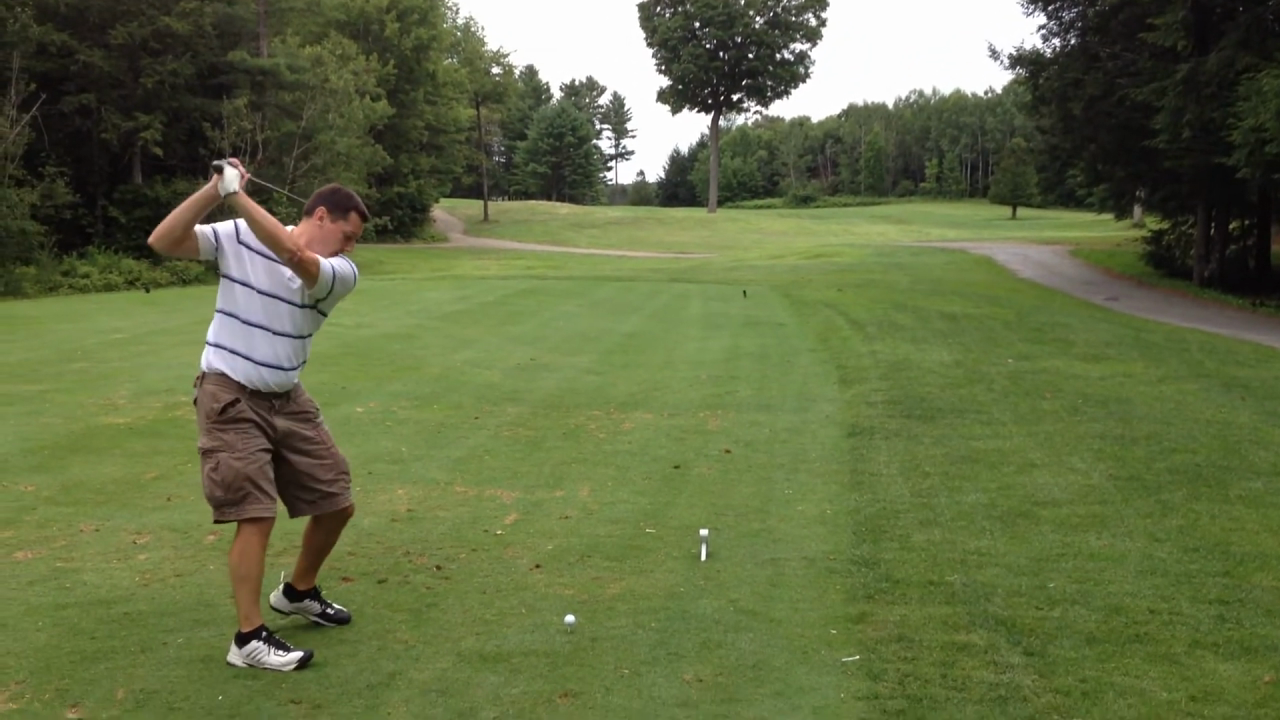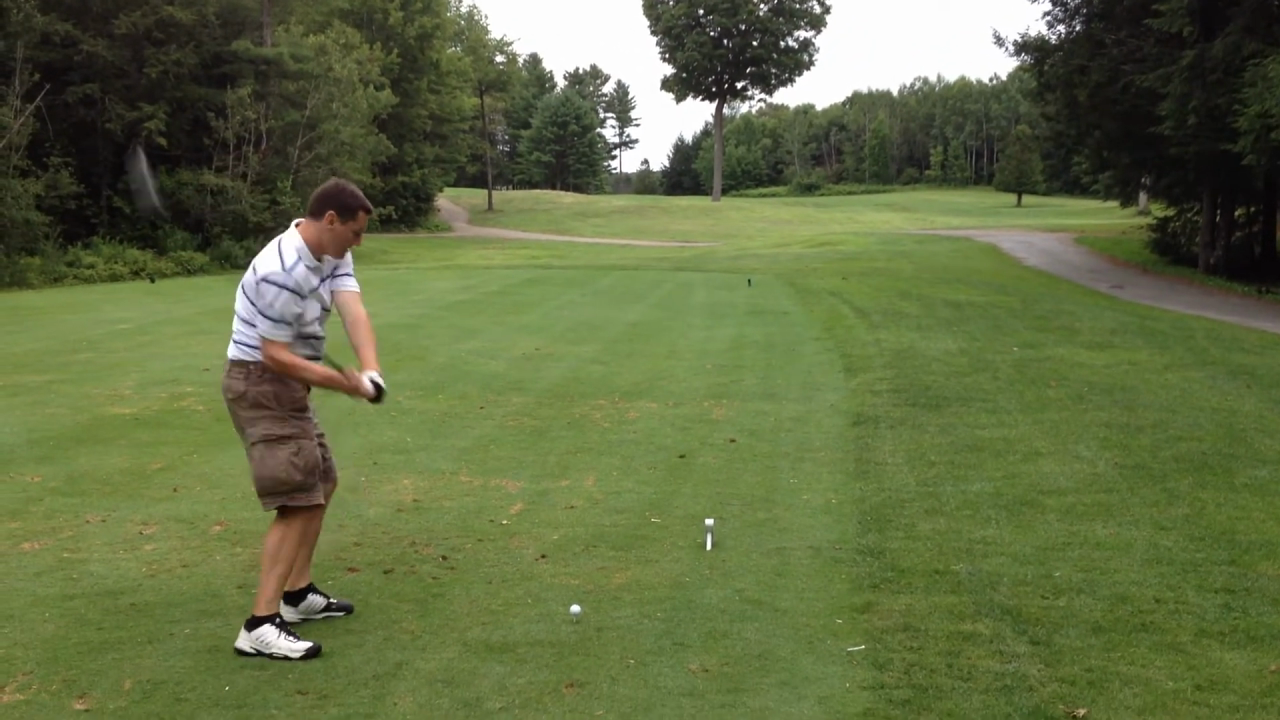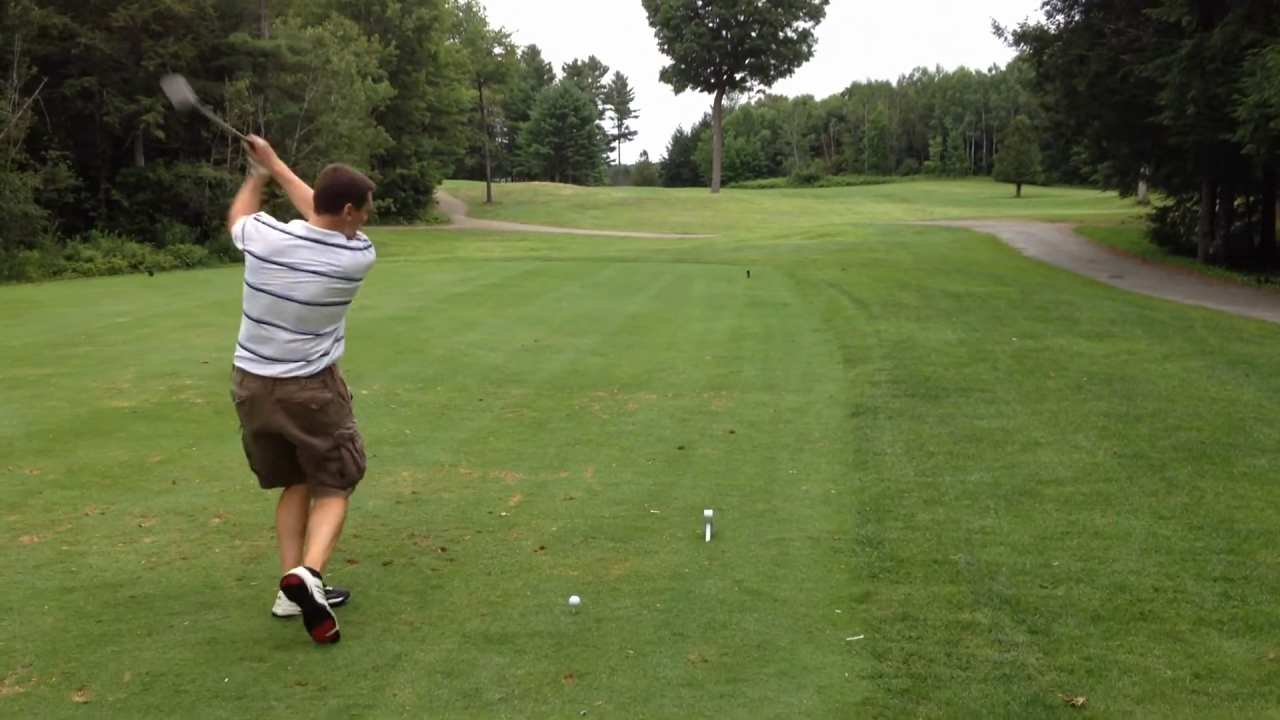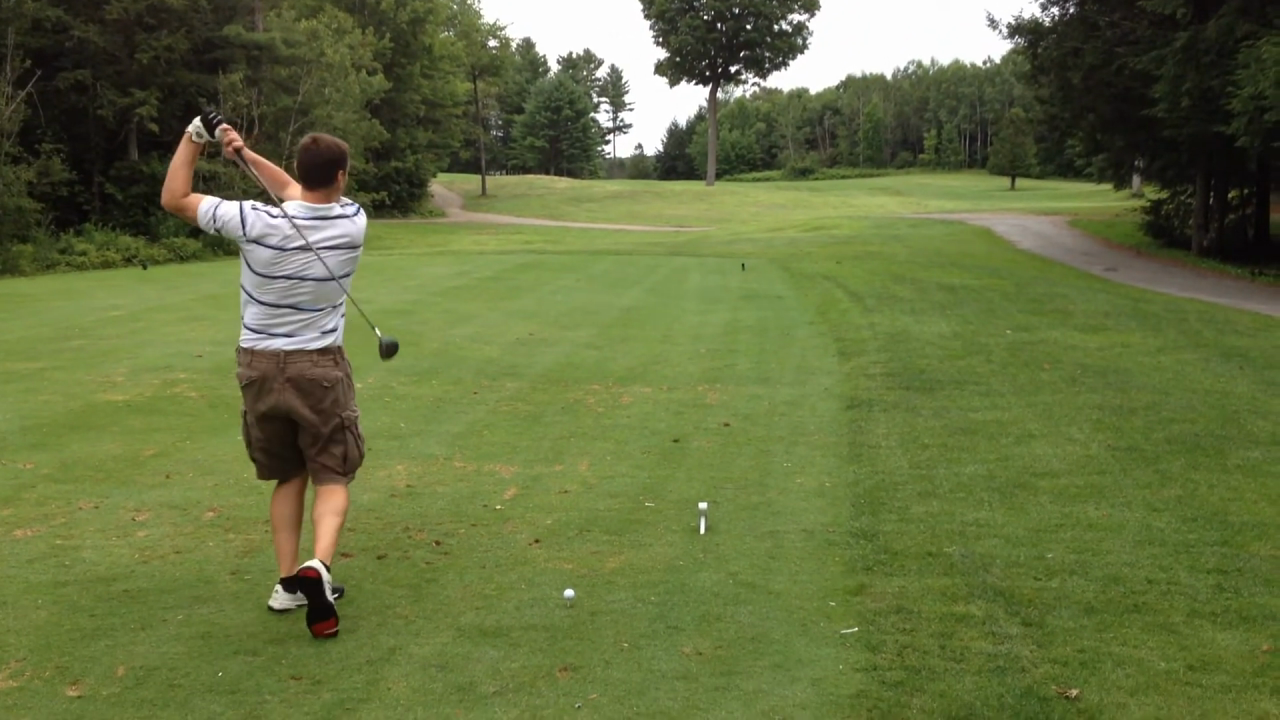
dt=0.3s
person 1, frame 1
left shoulder: (341, 273)
right shoulder: (238, 237)
left elbow: (295, 257)
right elbow: (162, 242)
left wrist: (239, 198)
right wrist: (213, 190)
left hip: (287, 401)
right hip: (229, 397)
left knee: (336, 505)
right knee: (256, 515)
left ankle: (298, 592)
right ankle: (248, 638)
person 1, frame 2
left shoulder: (332, 255)
right shoulder: (281, 272)
left elbow: (354, 310)
right elbow: (277, 357)
left wrist: (370, 372)
right wrist: (343, 382)
left hip: (284, 385)
right hip: (264, 384)
left knee: (318, 486)
right knee: (300, 501)
left ankle: (296, 593)
right ankle: (261, 624)
person 1, frame 3
left shoulder: (264, 238)
right shoulder: (359, 255)
left elbow: (239, 214)
right elbow: (316, 213)
left wrist: (260, 170)
right wrist: (275, 164)
left hip: (252, 385)
right hip: (312, 390)
left knee: (294, 483)
right knee: (335, 488)
left ankle: (293, 586)
right ankle: (308, 574)
person 1, frame 4
left shoulder: (257, 223)
right shoulder: (354, 221)
left elbow: (174, 199)
right elbow: (297, 193)
left wrist: (195, 135)
right wrist: (245, 152)
left hip: (259, 366)
right hip: (319, 367)
left knee: (288, 475)
right knee: (332, 476)
left ankle: (288, 580)
right ankle: (319, 566)
